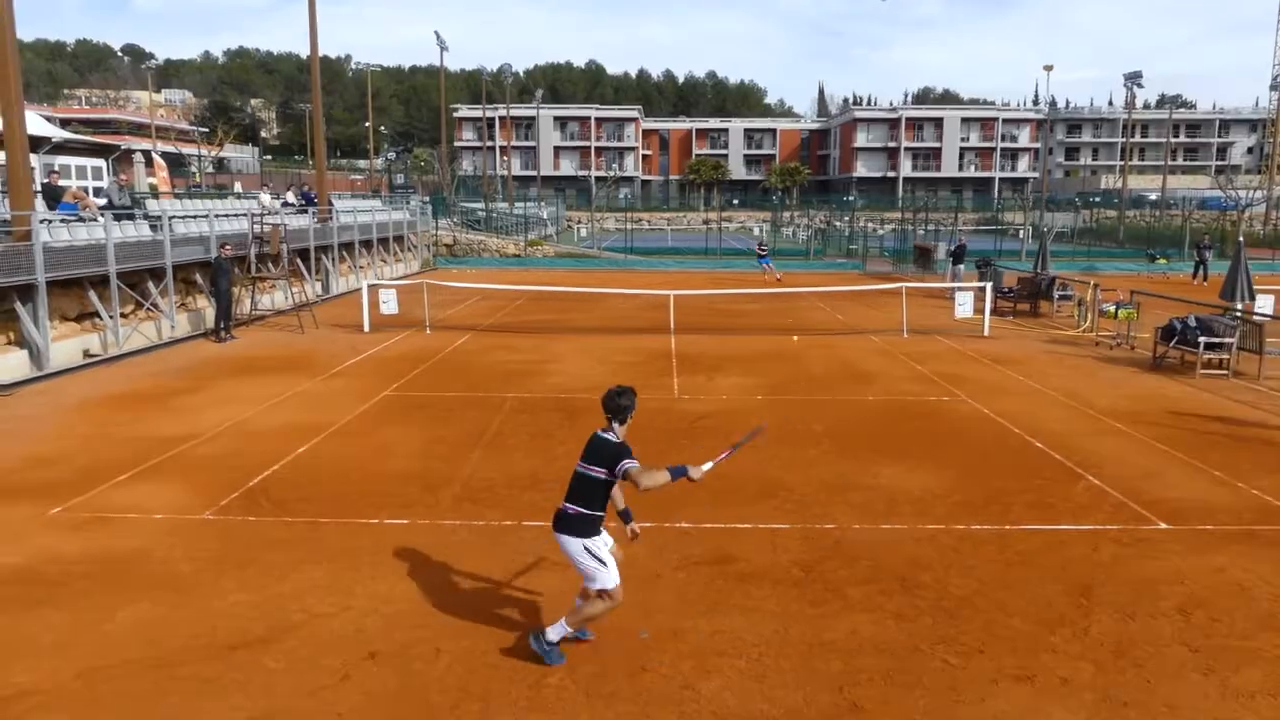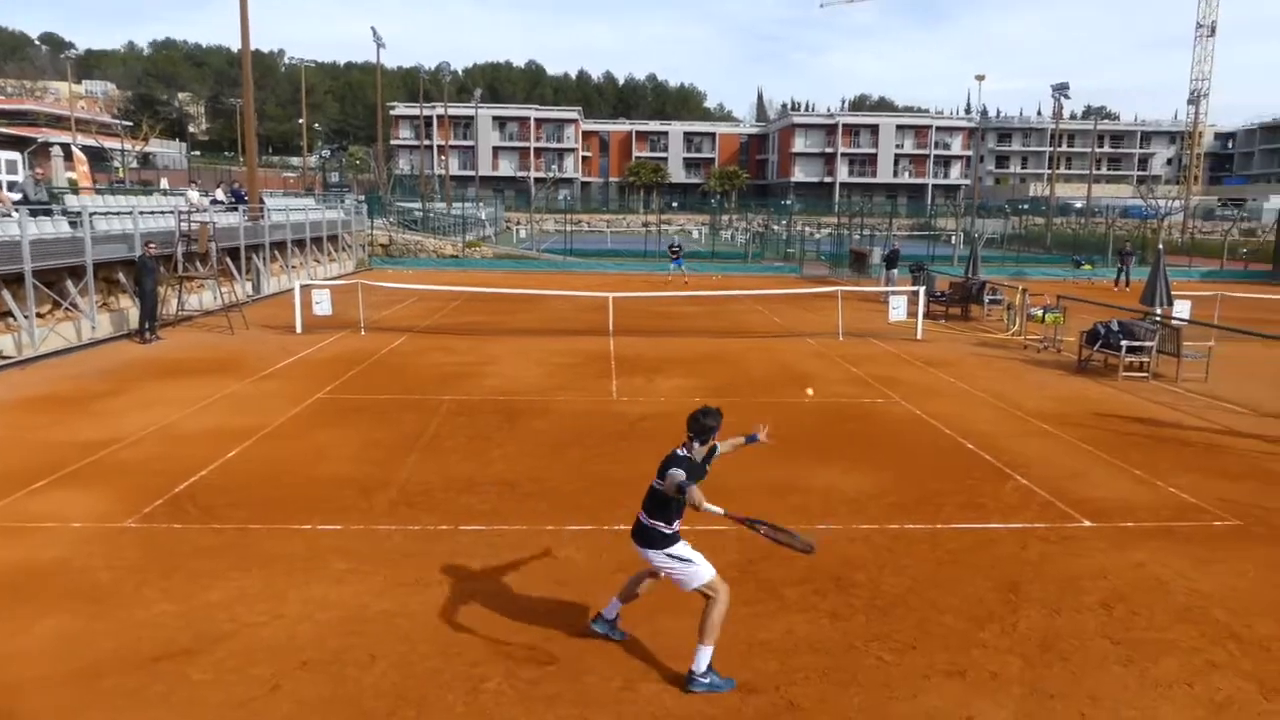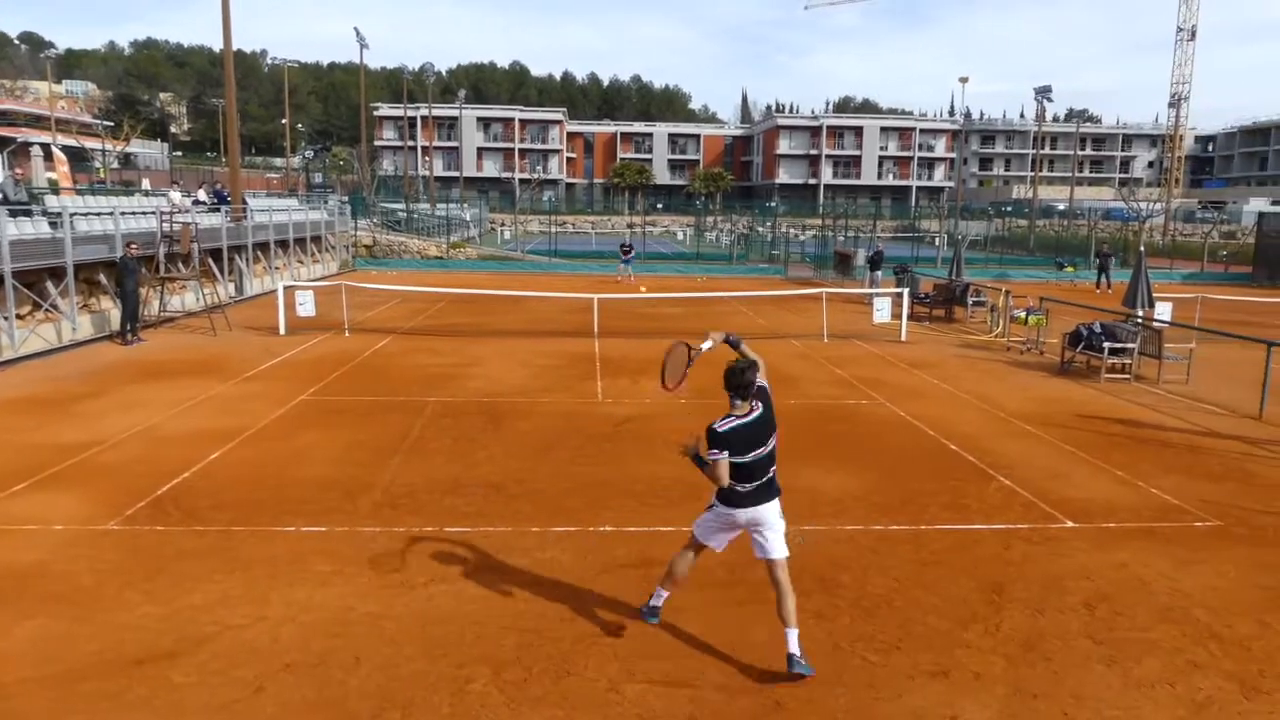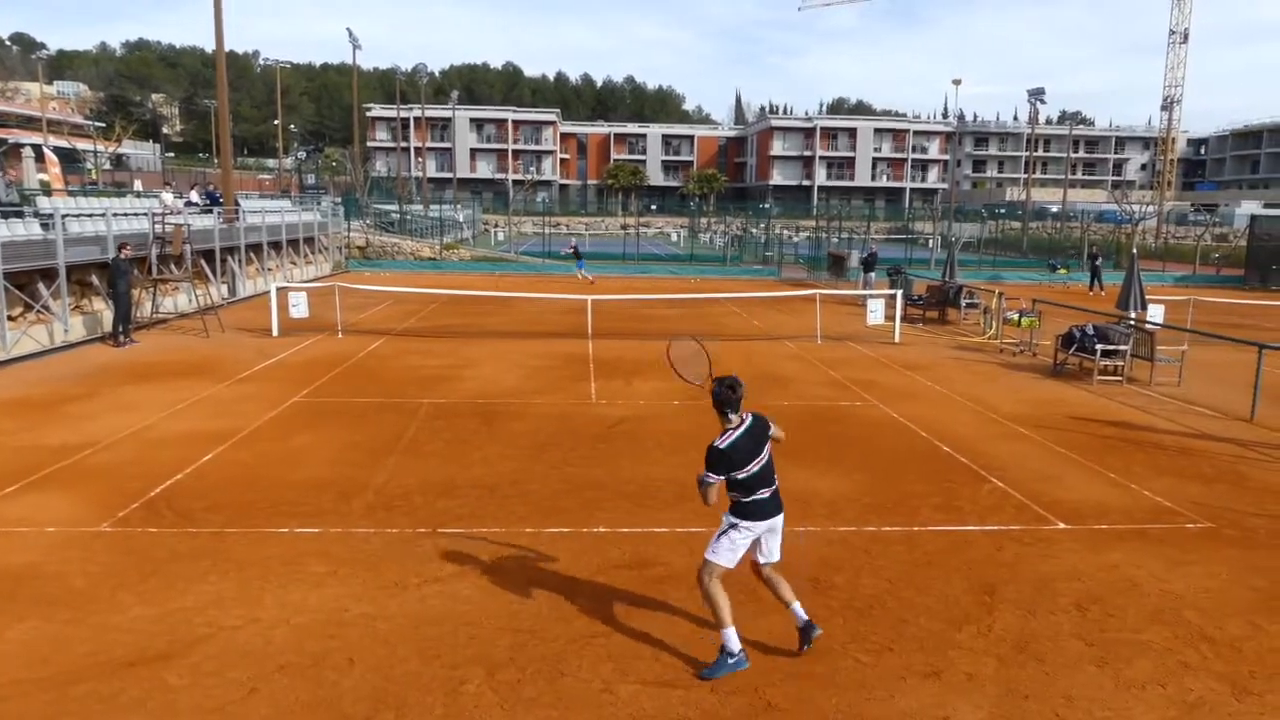
dt=0.4s
person 1, frame 1
left shoulder: (603, 439)
right shoulder: (616, 447)
right elbow: (643, 482)
left wrist: (627, 517)
right wrist: (684, 471)
left hip: (582, 524)
right hip: (578, 533)
left knee: (611, 559)
right knee: (612, 596)
left ankle: (573, 623)
right ankle: (548, 639)
person 1, frame 2
left shoulder: (696, 449)
right shoulder: (679, 463)
left elbow: (722, 446)
right elbow: (671, 485)
left wrist: (751, 437)
right wrist: (688, 494)
left hip: (647, 536)
right hip: (663, 543)
left knee: (652, 573)
right knee: (719, 595)
left ankle: (605, 618)
right ankle: (700, 673)
person 1, frame 3
left shoulder: (718, 430)
right shoulder: (764, 405)
left elbow: (721, 481)
right elbow: (757, 365)
left wrist: (696, 456)
right wrist: (732, 341)
left hip: (733, 506)
right hip: (767, 504)
left knee: (691, 549)
right knee: (780, 577)
left ankle: (655, 604)
right ankle: (795, 656)
person 1, frame 4
left shoulder: (719, 450)
right shoulder: (756, 421)
left elbow: (709, 498)
right elbow: (779, 435)
left wrist: (702, 482)
left hip: (746, 518)
right hip: (774, 513)
left knee: (707, 577)
right knee: (766, 571)
left ankle: (733, 652)
right ankle: (803, 621)
